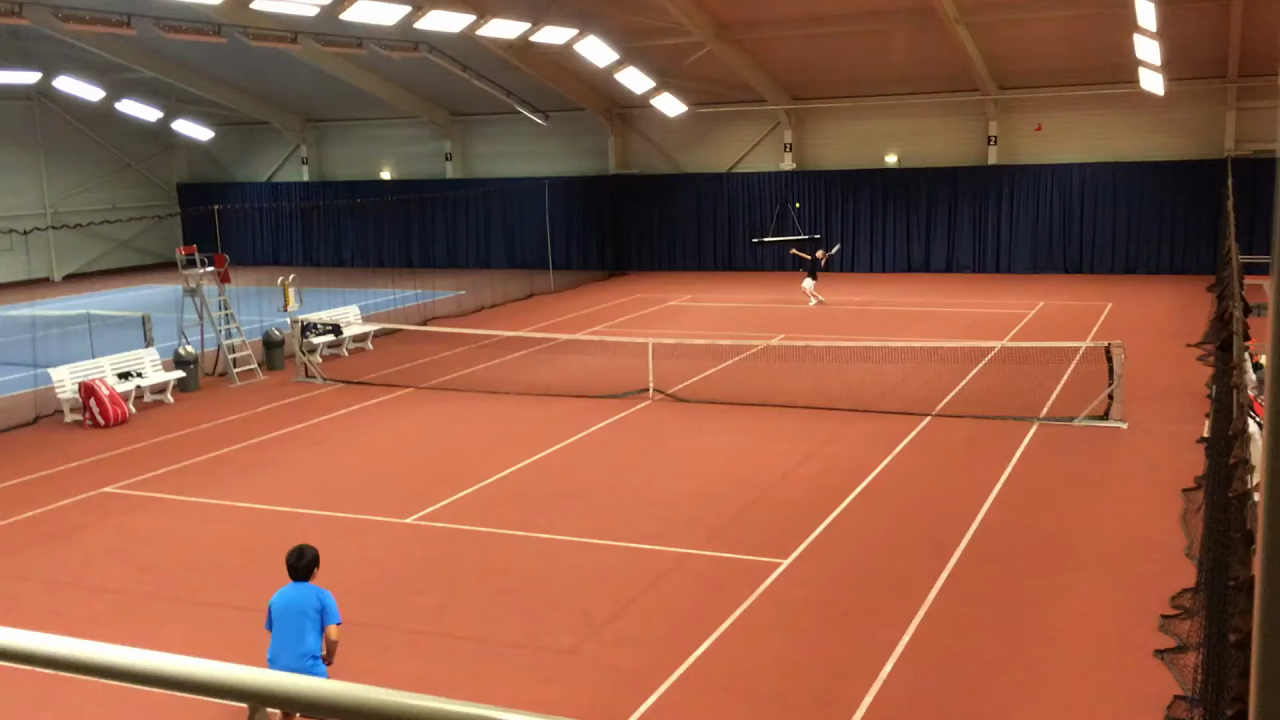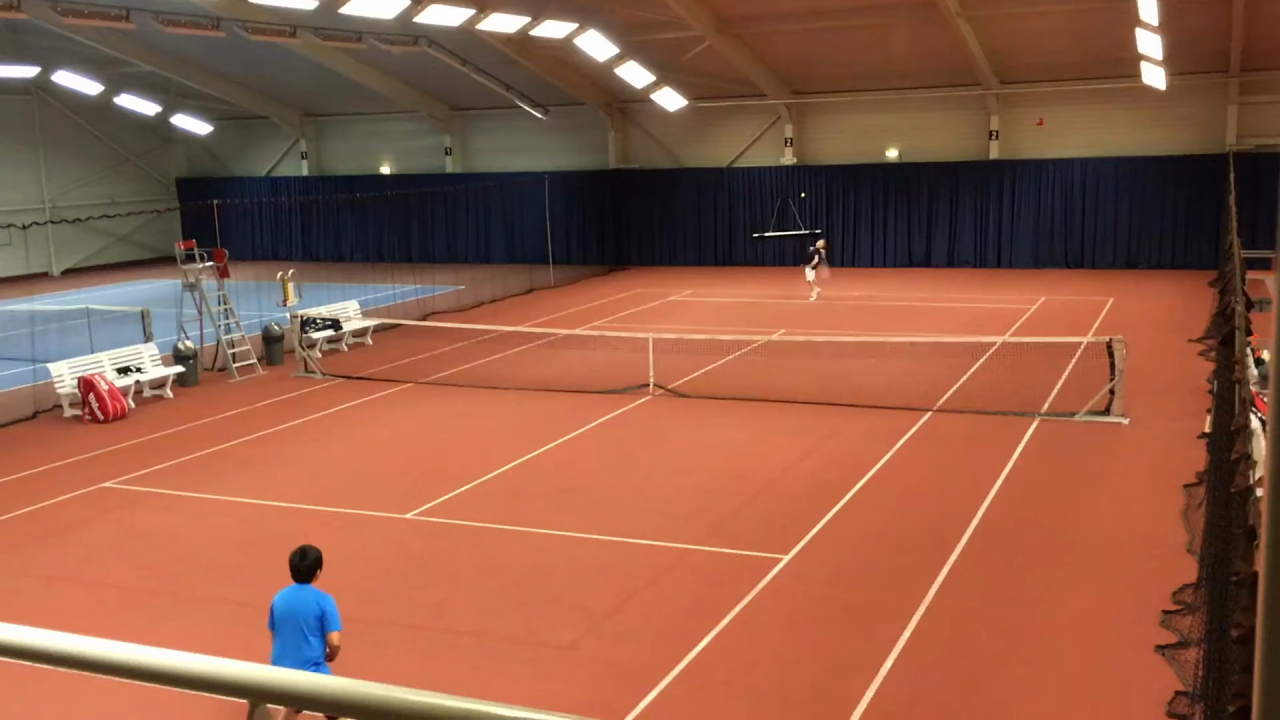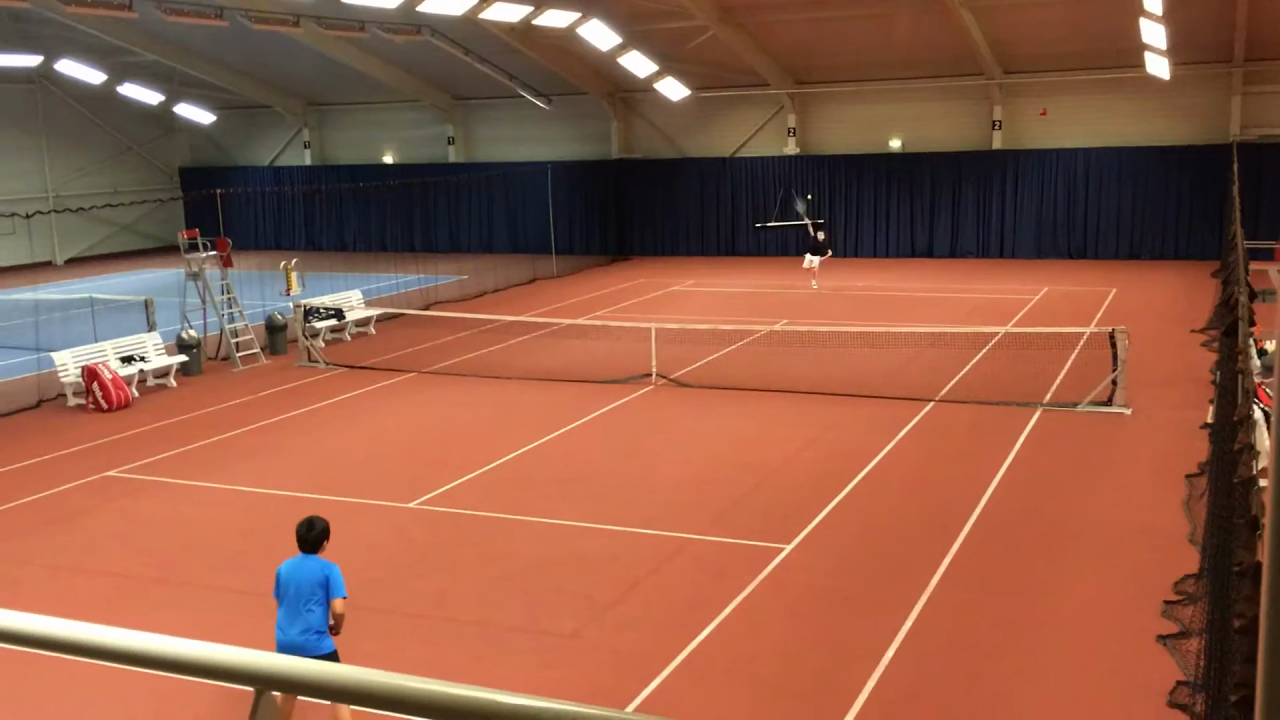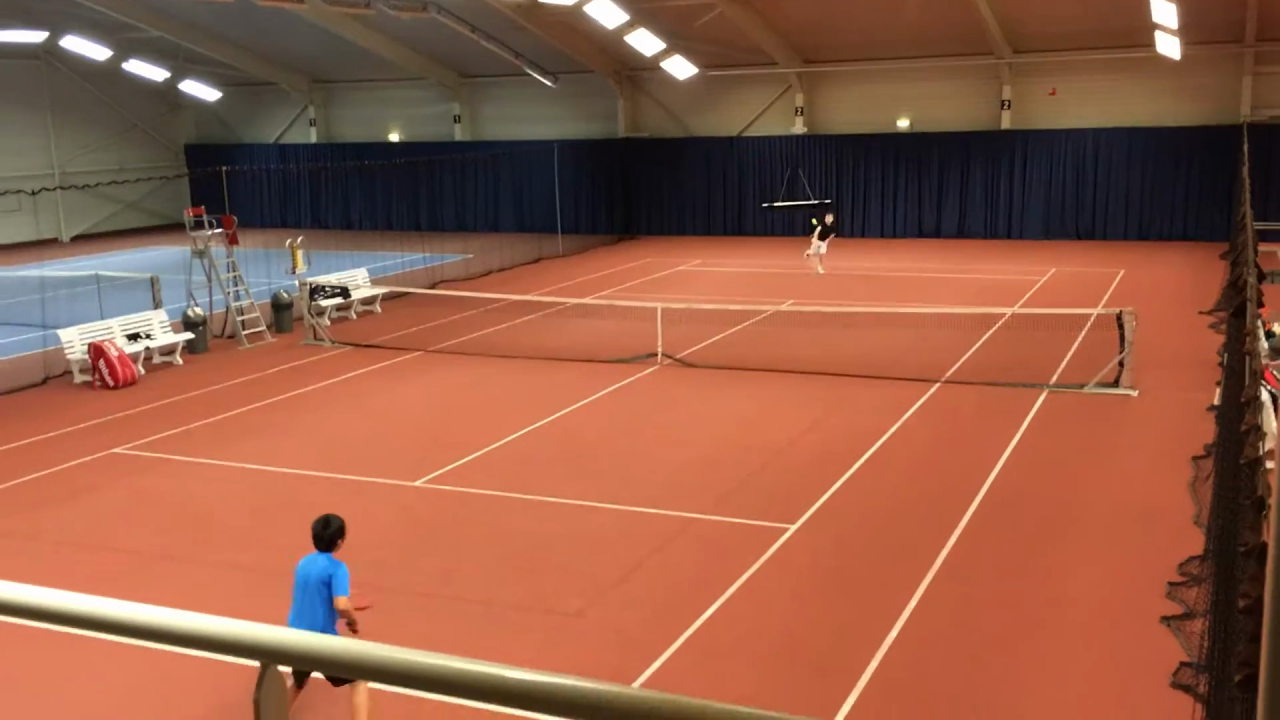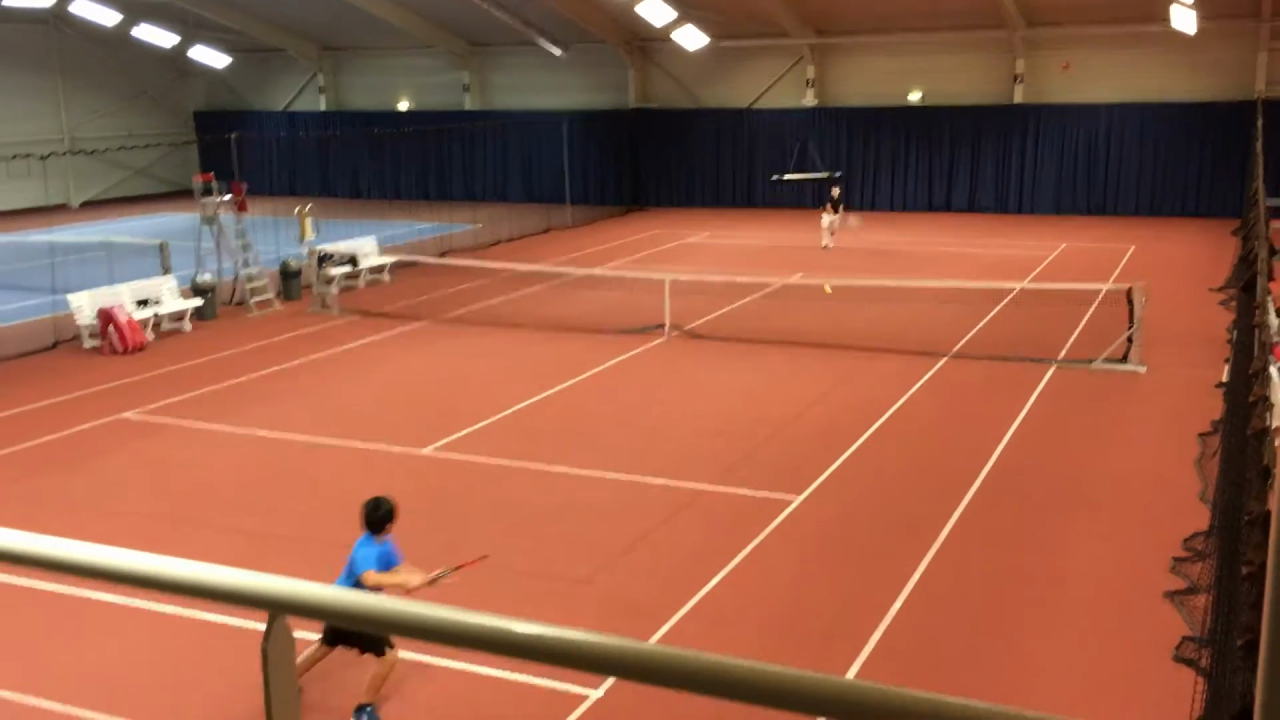
dt=0.2s
person 1, frame 1
left shoulder: (277, 597)
right shoulder: (323, 596)
left elbow: (272, 633)
right elbow: (333, 637)
right wrist: (330, 657)
left hip: (278, 669)
right hip: (310, 670)
person 1, frame 2
left shoulder: (279, 598)
right shoulder: (323, 600)
left elbow: (274, 636)
right elbow: (335, 643)
right wrist: (331, 655)
right hip: (314, 673)
person 1, frame 3
left shoulder: (284, 567)
right shoulder: (329, 569)
left elbow: (279, 603)
right elbow: (339, 610)
right wrist: (336, 627)
left hip: (286, 642)
right hip: (316, 644)
person 1, frame 4
left shoulder: (302, 563)
right shoulder: (337, 568)
right elbow: (342, 606)
left wrist: (346, 615)
right wrist: (353, 621)
left knee: (298, 681)
right knee: (359, 683)
person 1, frame 5
left shoulder: (383, 543)
right shoulder: (367, 551)
left elbow: (398, 567)
right elbow: (370, 580)
left wrist: (410, 579)
right wrist: (406, 579)
left knee: (325, 646)
right knee: (388, 657)
